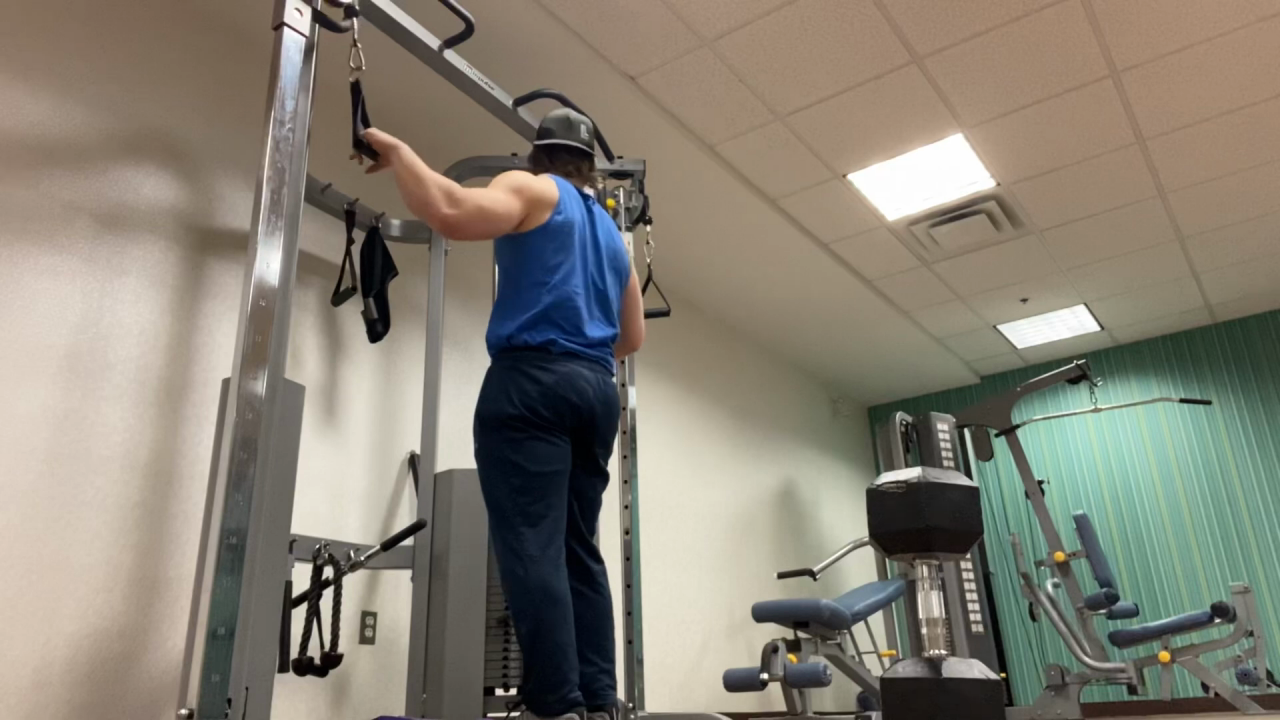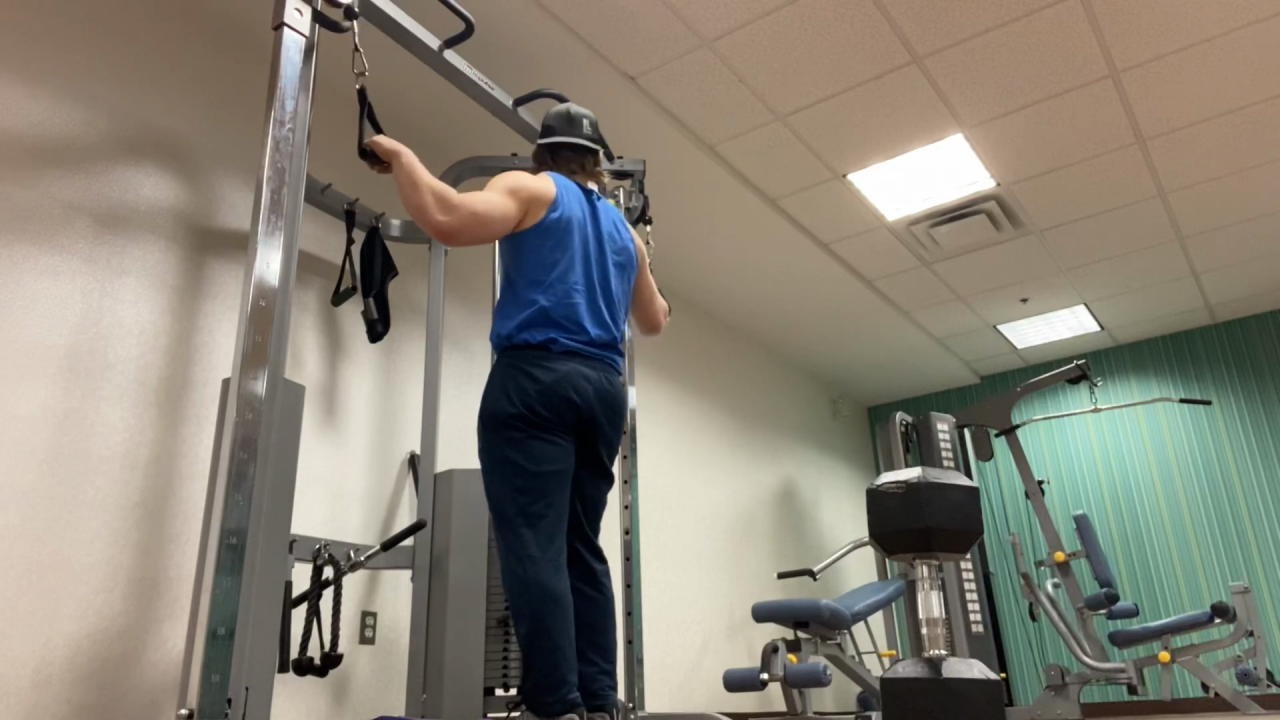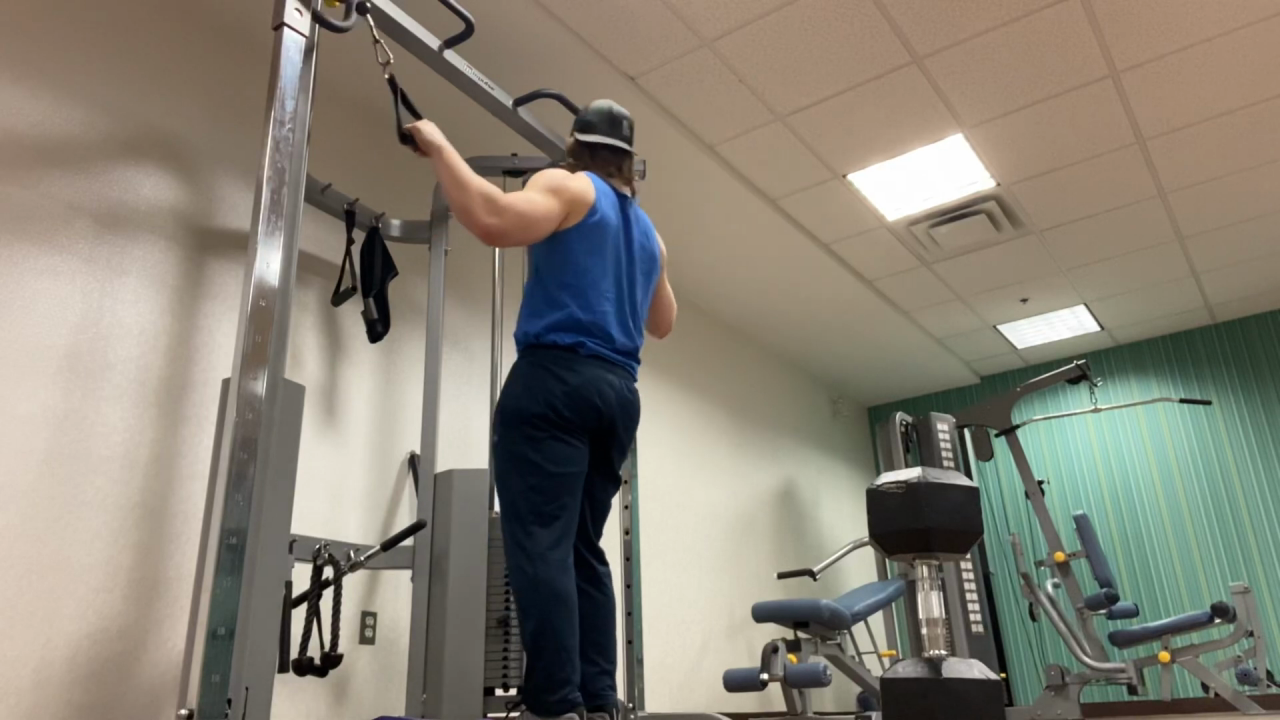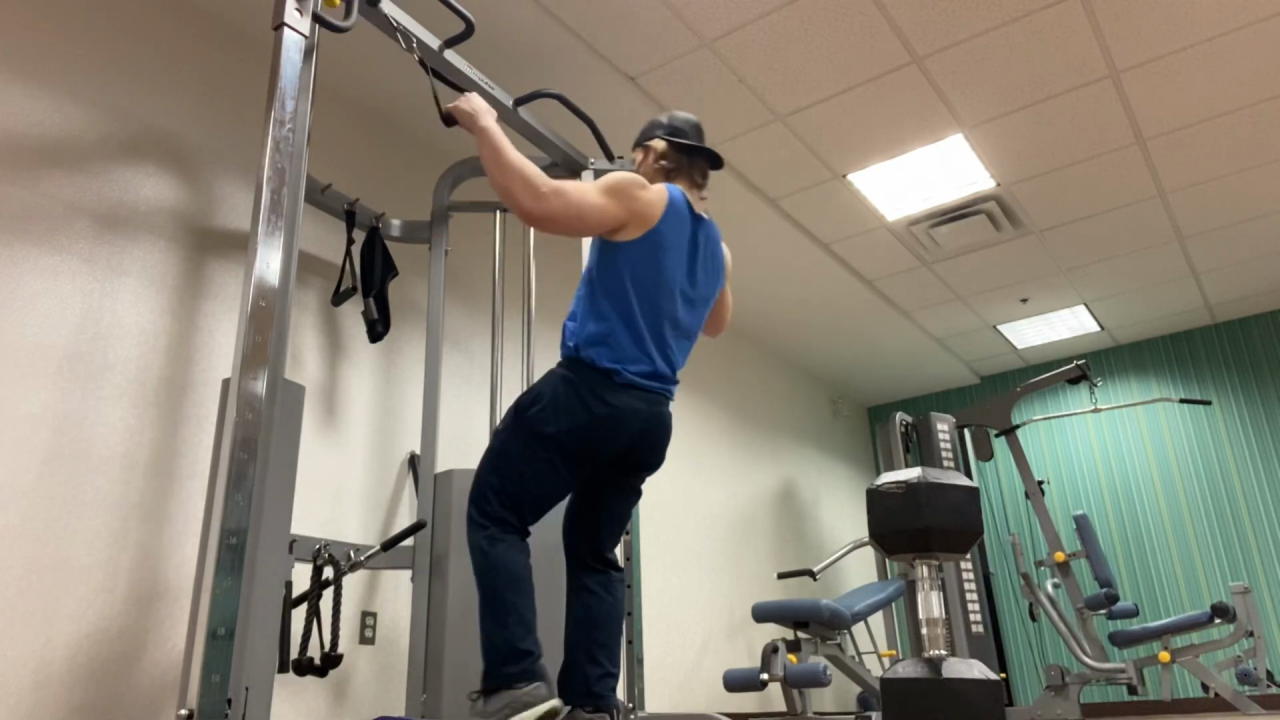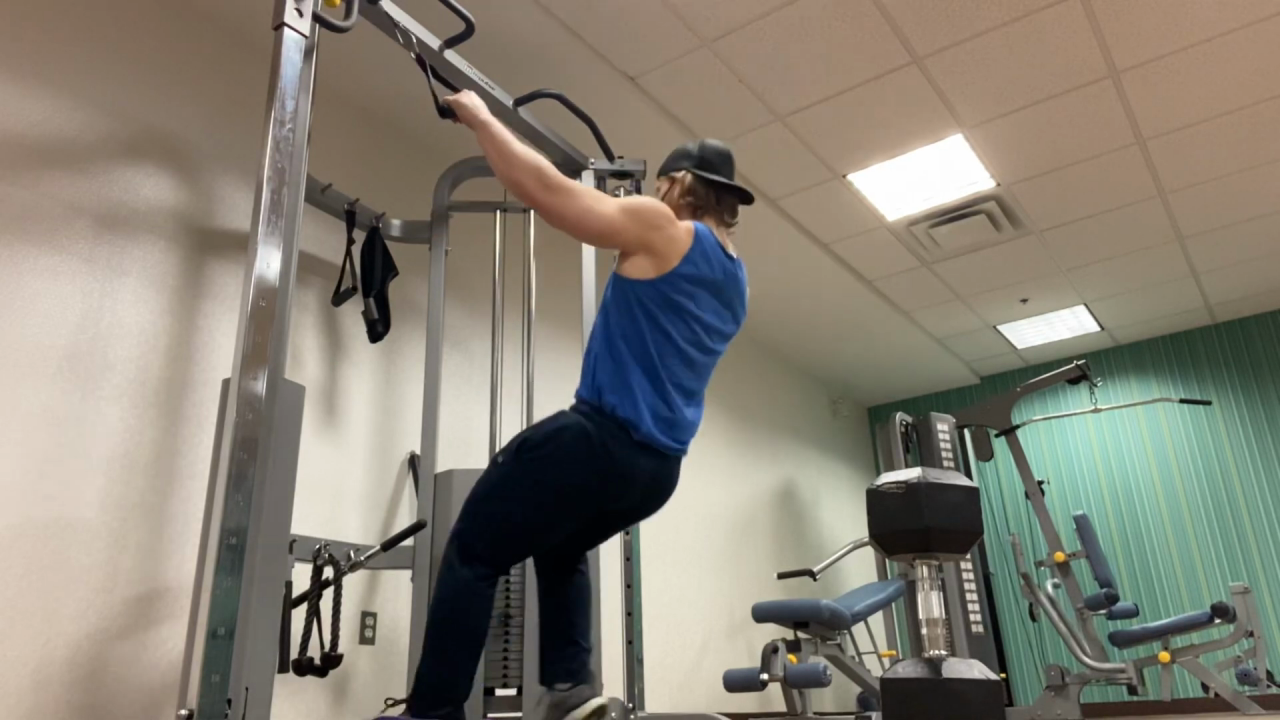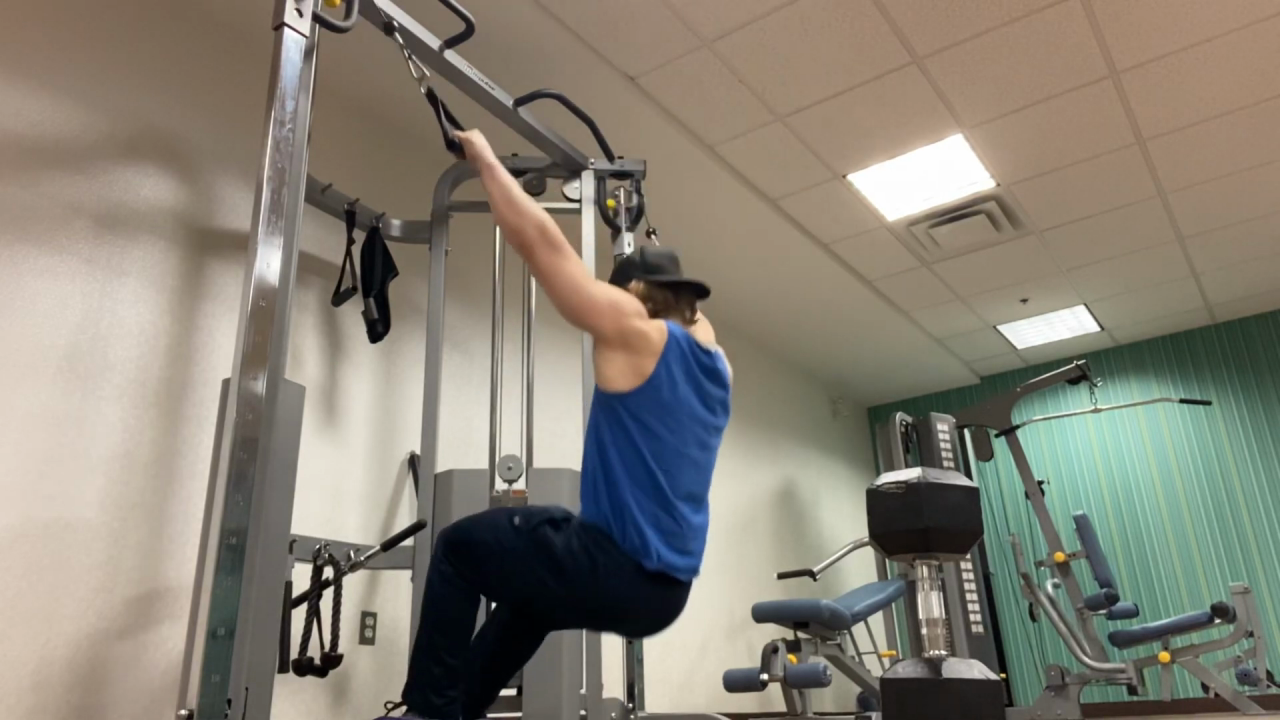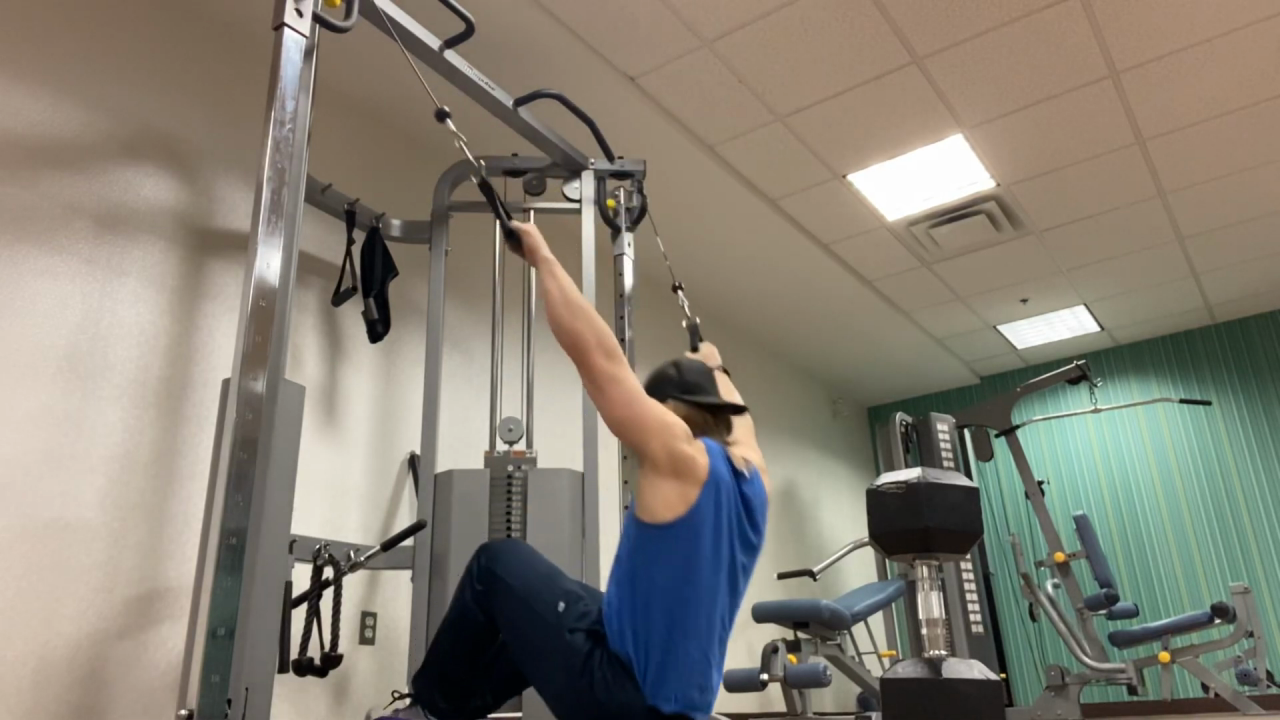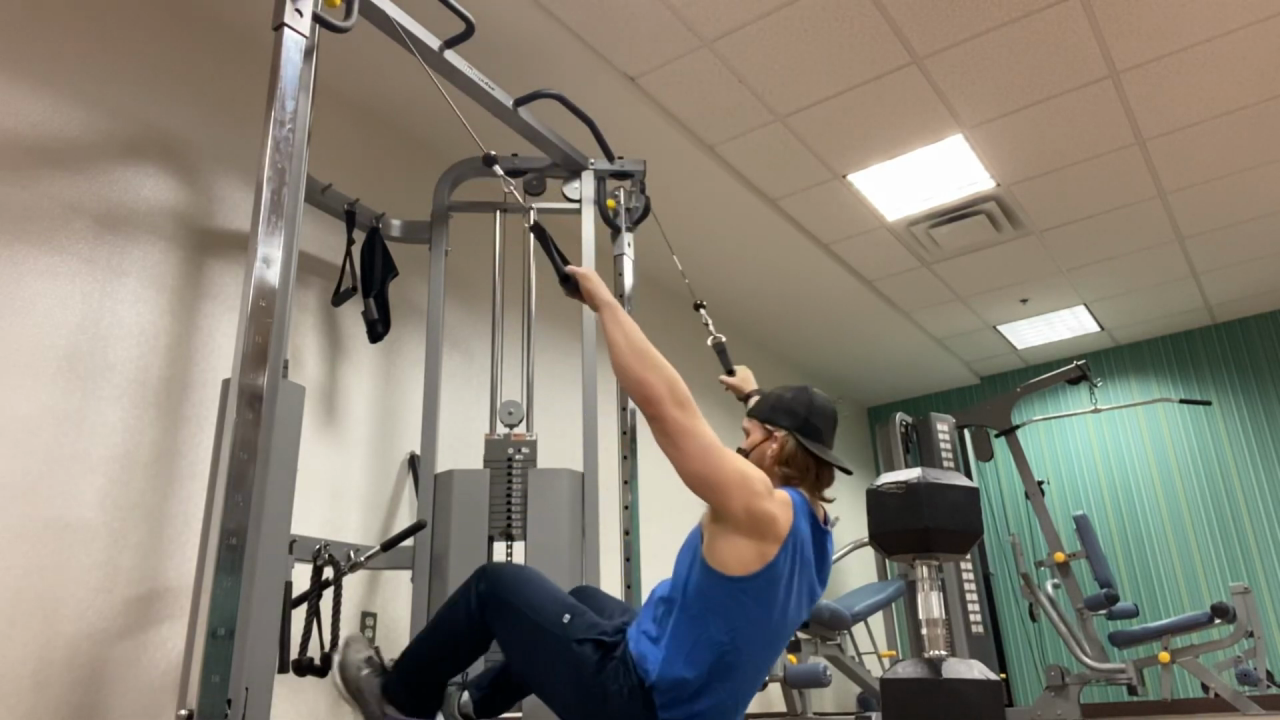
dt=0.4s
person 1, frame 1
left shoulder: (530, 189)
right shoulder: (611, 231)
left elbow: (452, 211)
right elbow: (632, 337)
left wrist: (395, 149)
left hip: (531, 383)
right hip: (596, 391)
left knee: (531, 547)
right knee: (577, 550)
person 1, frame 2
left shoulder: (529, 190)
right shoulder: (624, 229)
left elbow: (447, 218)
right elbow: (655, 319)
left wrist: (400, 156)
right wrist: (652, 295)
left hip: (535, 381)
right hip: (603, 390)
left knee: (534, 548)
right knee: (580, 551)
person 1, frame 3
left shoulder: (565, 187)
right shoulder: (648, 232)
left elbow: (493, 221)
right elbow: (663, 322)
left wrist: (439, 146)
left hip: (555, 381)
right hip: (618, 393)
left knee: (541, 545)
right knee: (583, 550)
person 1, frame 4
left shoulder: (639, 198)
right shoulder: (715, 246)
left elbow: (537, 201)
right elbow: (716, 321)
left wrist: (483, 124)
left hip: (586, 393)
right hip: (649, 415)
left knee: (495, 516)
right knee: (593, 554)
person 1, frame 5
left shoulder: (660, 231)
right shoulder: (736, 279)
left elbow: (544, 190)
left wrist: (479, 117)
left hip: (601, 439)
right hip: (656, 466)
left knee: (474, 553)
right knee: (560, 550)
person 1, frame 6
left shoulder: (634, 334)
right shoulder: (716, 366)
left elbow: (541, 243)
left wrist: (485, 159)
right wrist: (671, 281)
left hip: (610, 565)
right hip: (661, 591)
left knee: (460, 550)
right knee: (534, 584)
person 1, frame 7
left shoulder: (683, 461)
right shoulder: (751, 477)
left elbow: (600, 359)
right elbow: (737, 416)
left wrist: (541, 256)
right wrist: (714, 368)
left knee: (497, 564)
right knee: (555, 611)
person 1, frame 8
left shoulder: (759, 507)
right shoulder: (812, 522)
left elbow: (663, 402)
right elbow: (785, 440)
left wrist: (603, 301)
right wrist: (754, 395)
left knee: (499, 586)
right knee: (586, 601)
